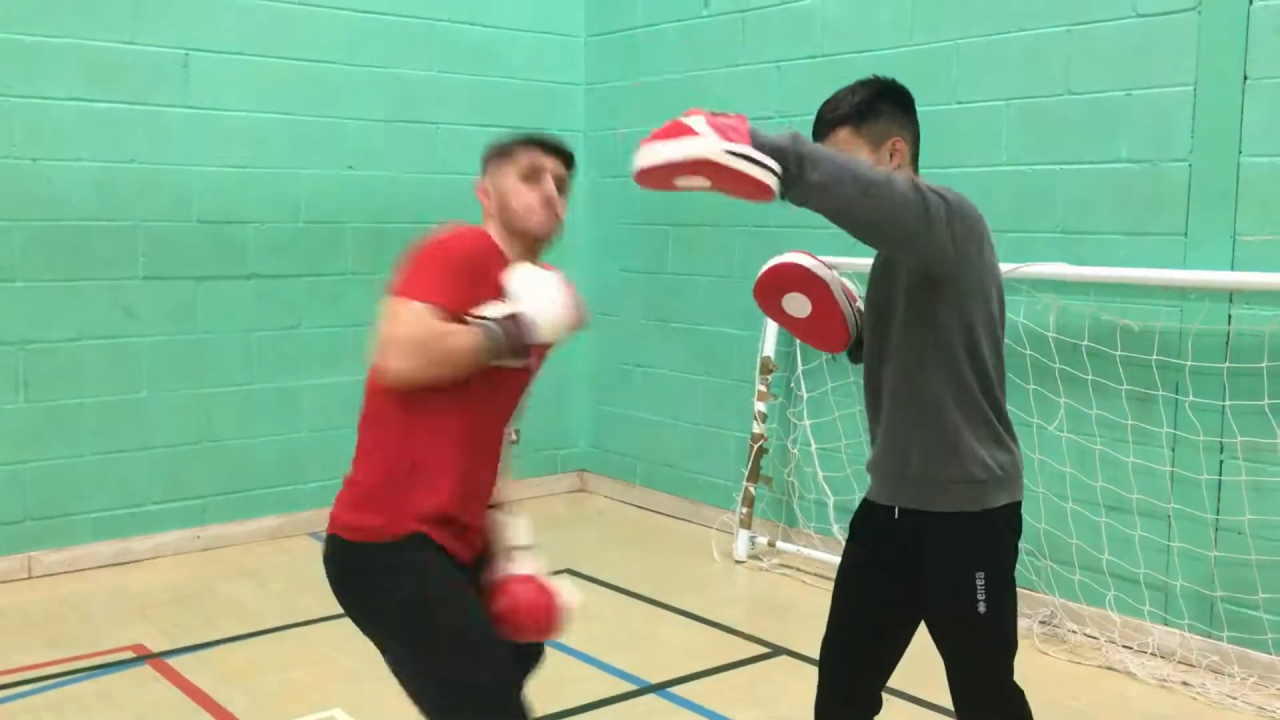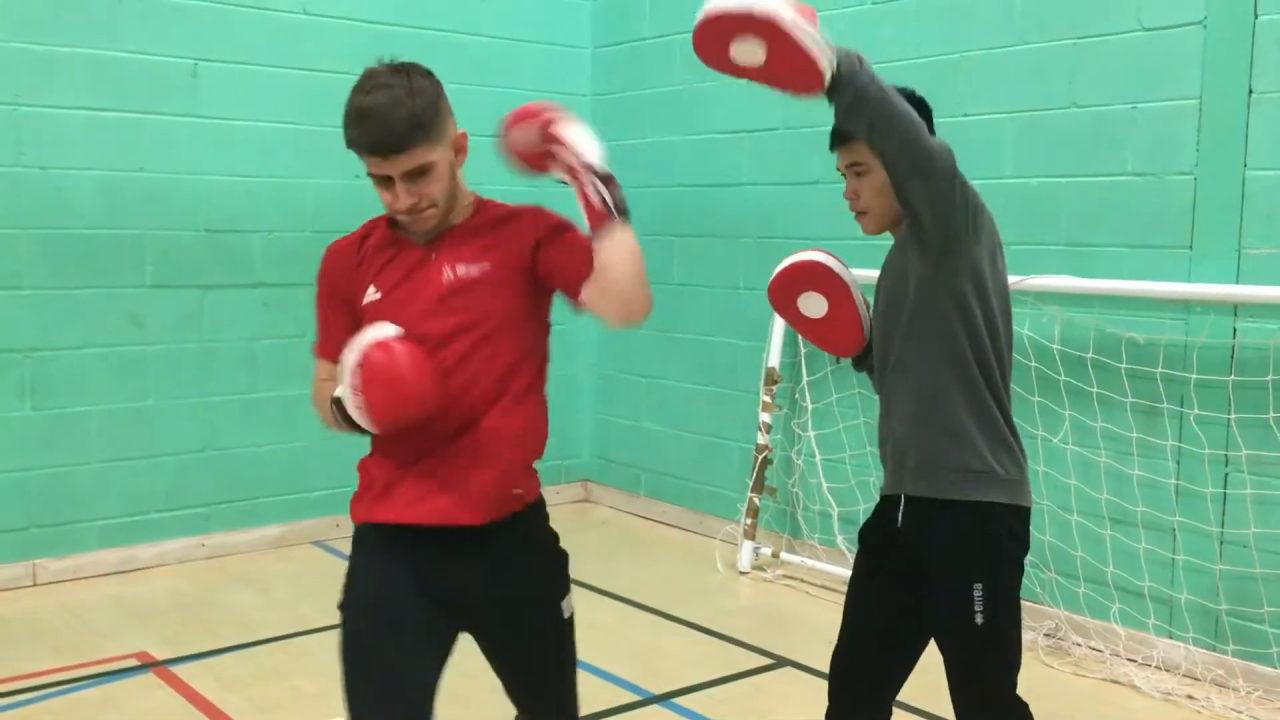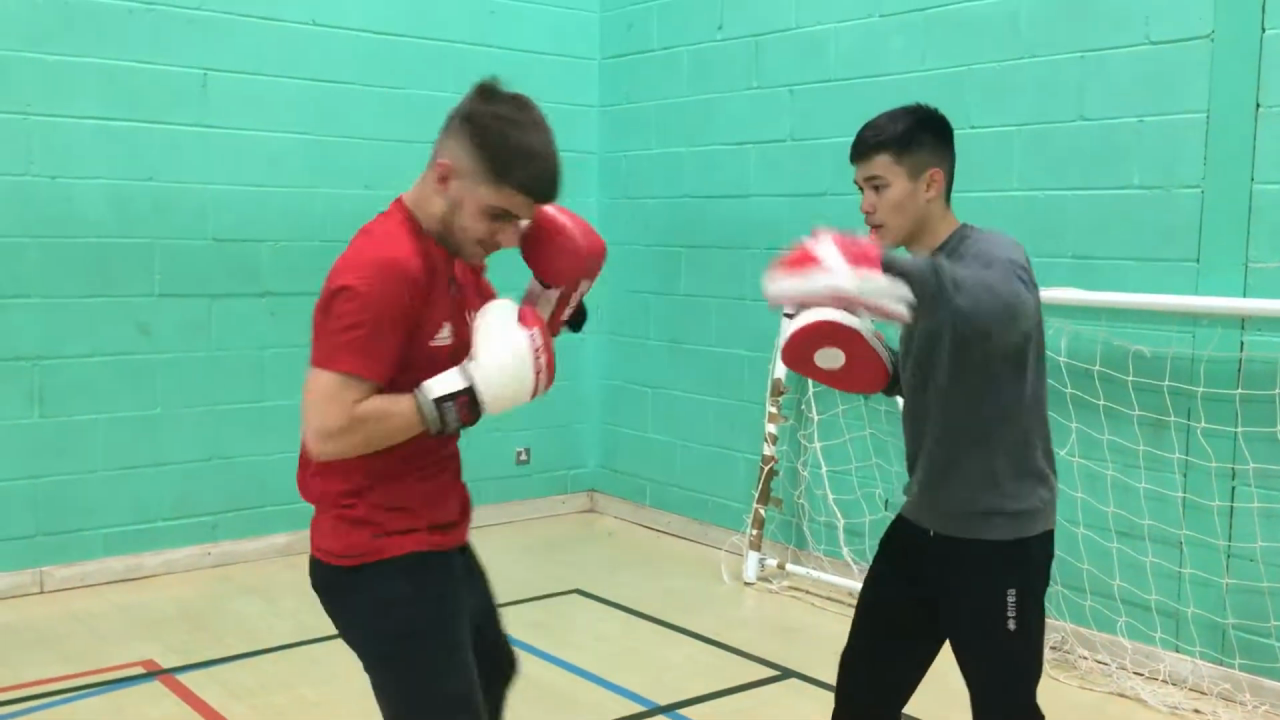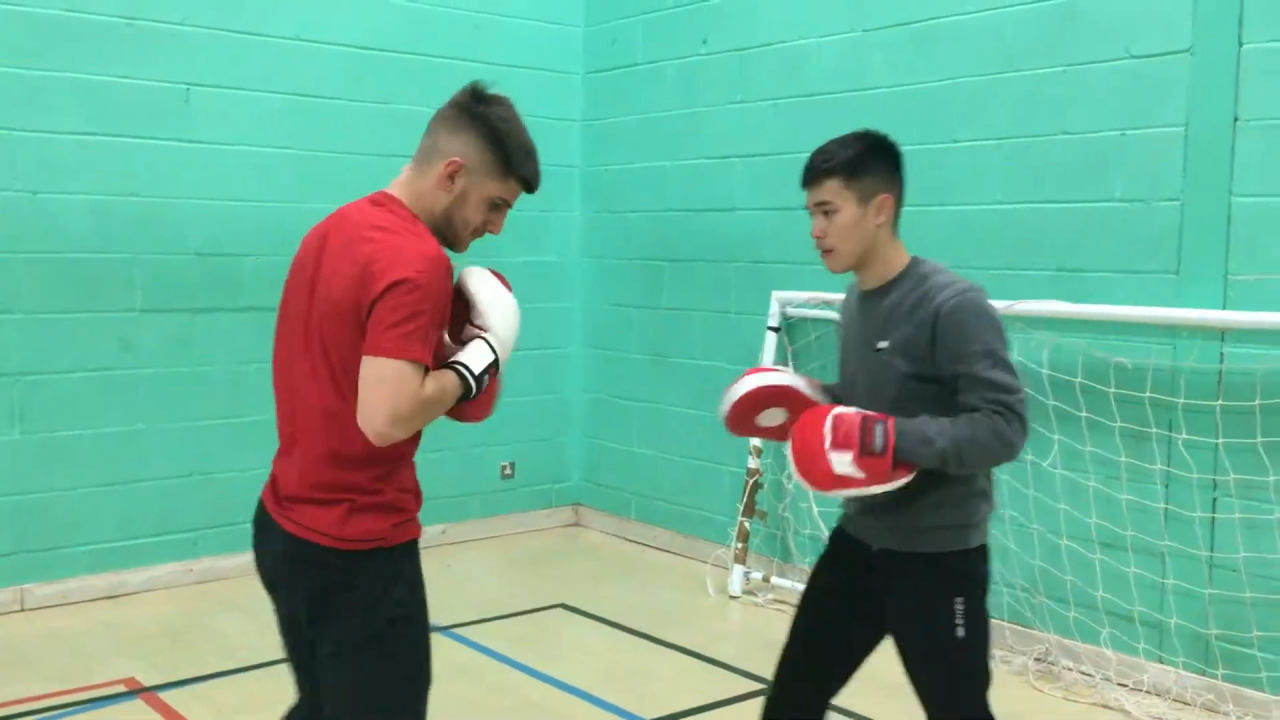
dt=0.3s
person 1, frame 1
left shoulder: (950, 221)
right shoulder: (902, 249)
left elbow: (872, 195)
left wrist: (771, 155)
right wrist: (854, 337)
left hip: (967, 511)
right hip: (893, 504)
person 1, frame 2
left shoulder: (957, 223)
right shoulder: (914, 251)
left elbow: (917, 150)
left wrist: (827, 62)
right wrist: (863, 344)
left hip: (976, 513)
right hip: (905, 508)
person 1, frame 3
left shoulder: (992, 260)
right shoulder: (928, 281)
left elbow: (1002, 312)
left wrist: (891, 267)
right wrist: (887, 372)
left hip: (1000, 538)
right hip: (923, 525)
person 1, frame 4
left shoulder: (952, 304)
right shoulder: (856, 305)
left elbow: (1004, 423)
left wrist: (904, 441)
right wrist: (819, 405)
left hip: (939, 553)
right hip: (860, 542)
person 2, frame 1
left shoulder: (514, 290)
right shoulder: (457, 252)
right elbow: (401, 358)
left wrist: (500, 551)
right wrist: (513, 328)
left hip: (446, 545)
right hip: (400, 550)
left knee: (508, 657)
person 2, frame 2
left shoulder: (526, 234)
right shoulder: (350, 259)
left elbow: (623, 306)
right elbow: (326, 391)
left wrist: (593, 178)
right wrist: (353, 398)
left hip: (508, 529)
right hip: (395, 536)
person 2, frame 3
left shoulder: (461, 254)
right shoulder: (380, 272)
left elbow: (516, 368)
right elbow: (328, 432)
left wrist: (557, 303)
right wrist: (461, 394)
left hip: (436, 542)
right hip: (378, 563)
person 2, frame 4
left shoulder: (331, 232)
right shoulder: (417, 262)
right elbow: (388, 419)
left wrist: (439, 366)
right wrist: (474, 361)
left hip: (283, 528)
right hip: (355, 550)
